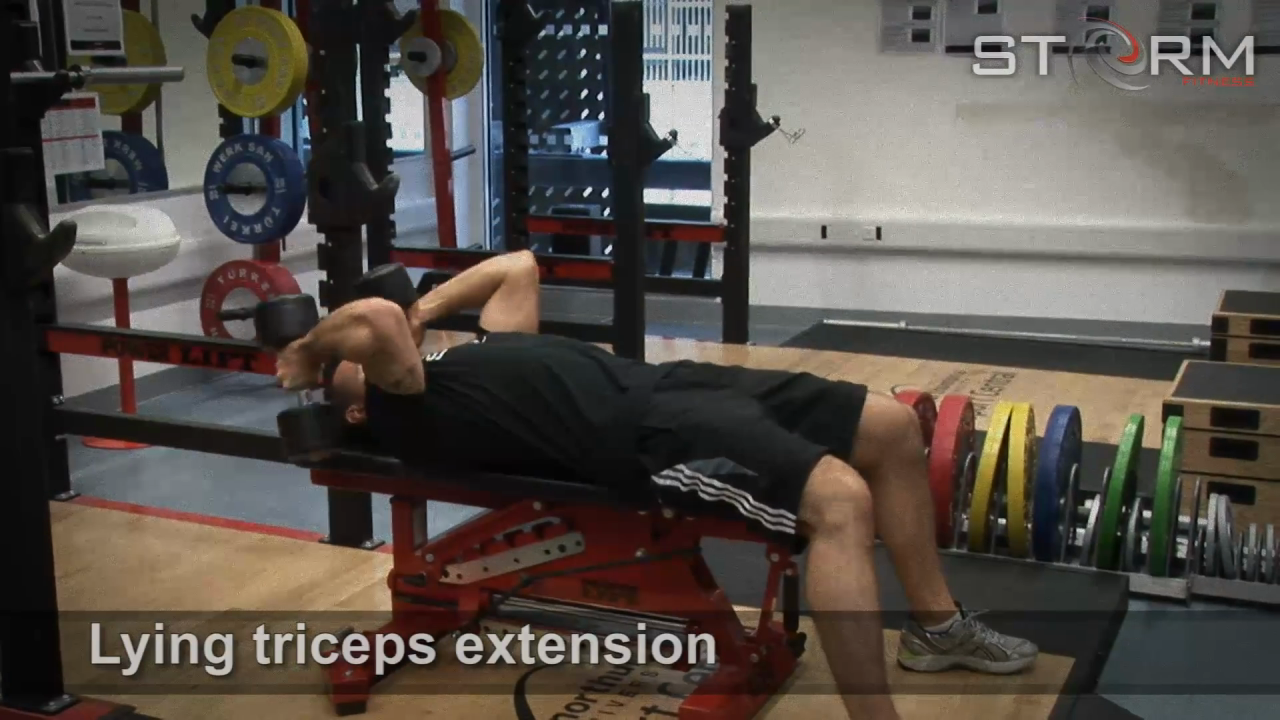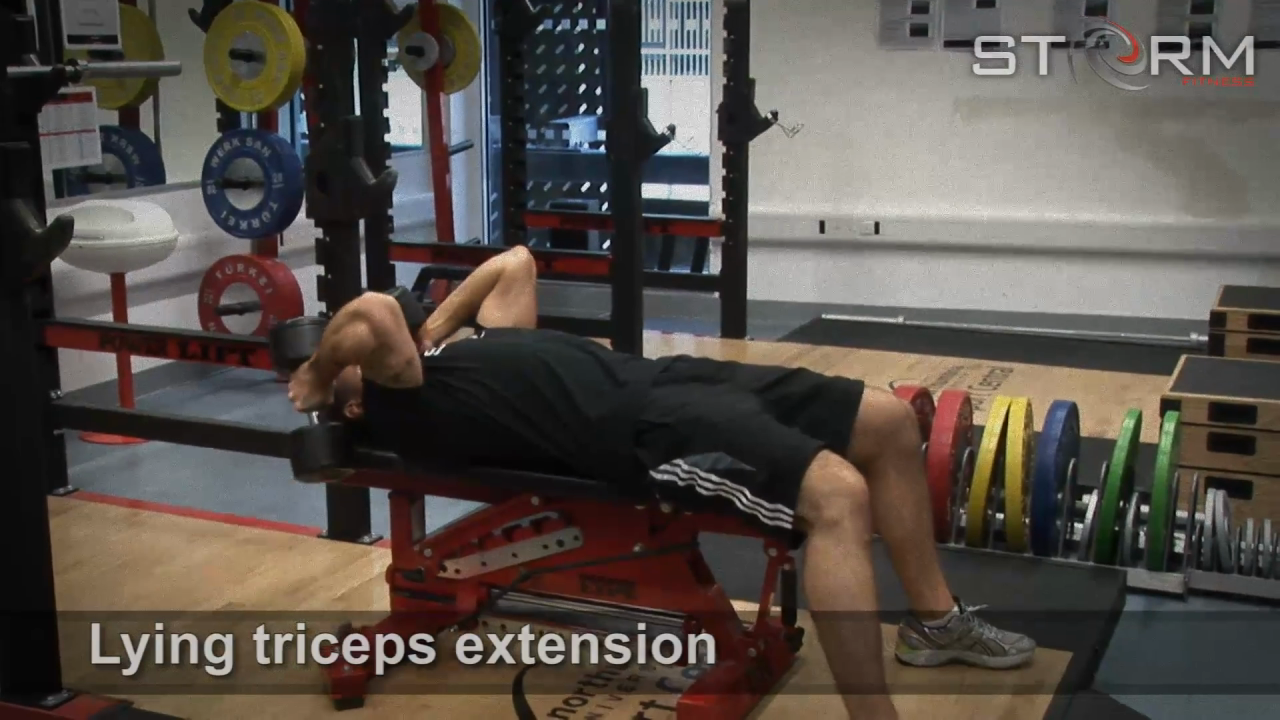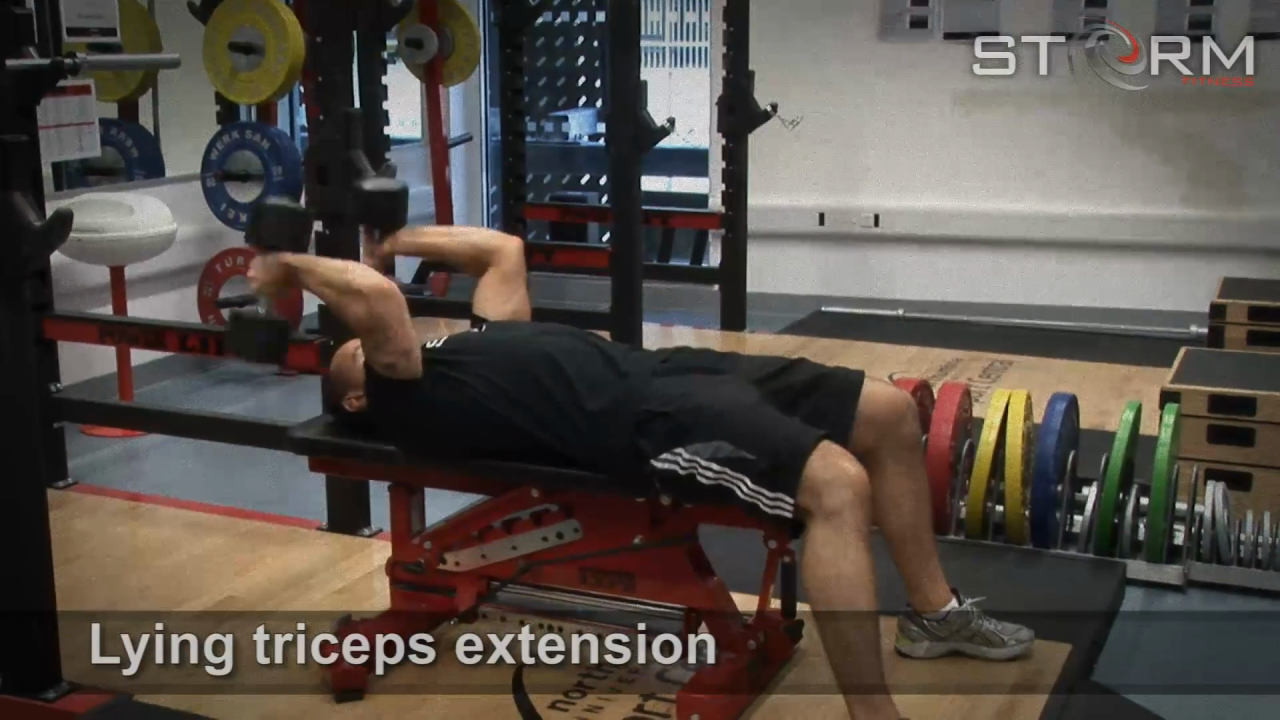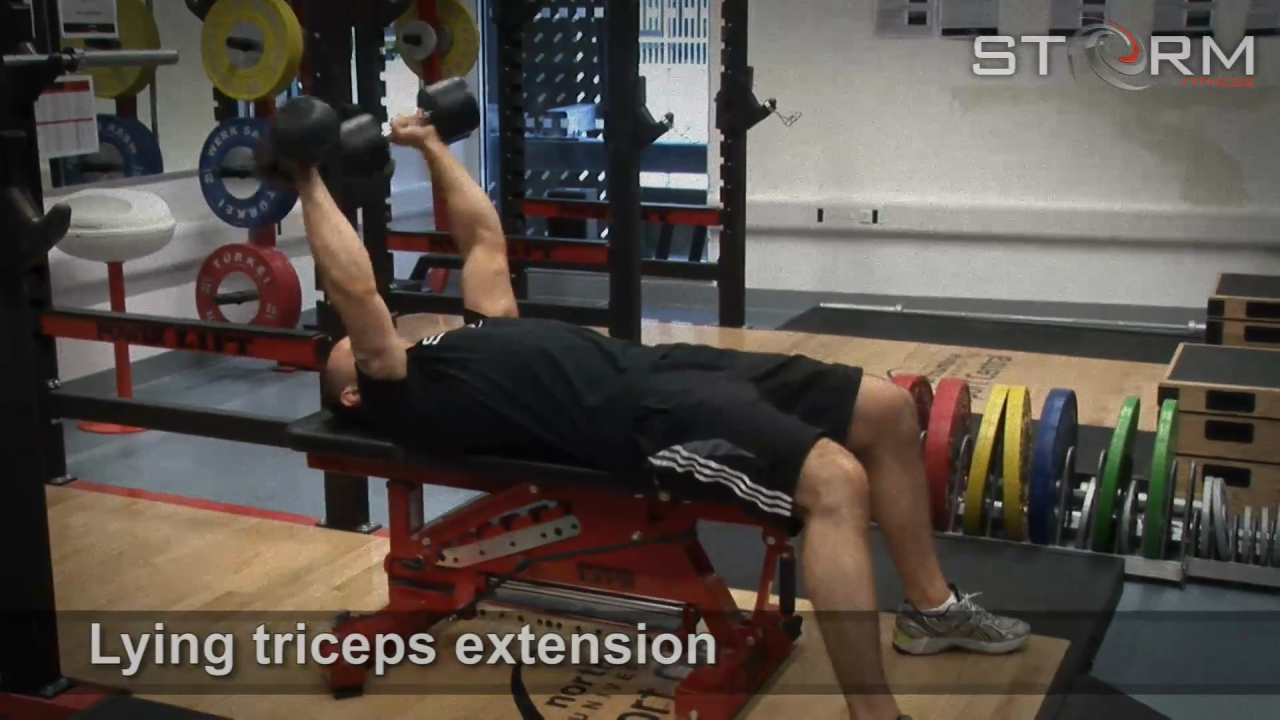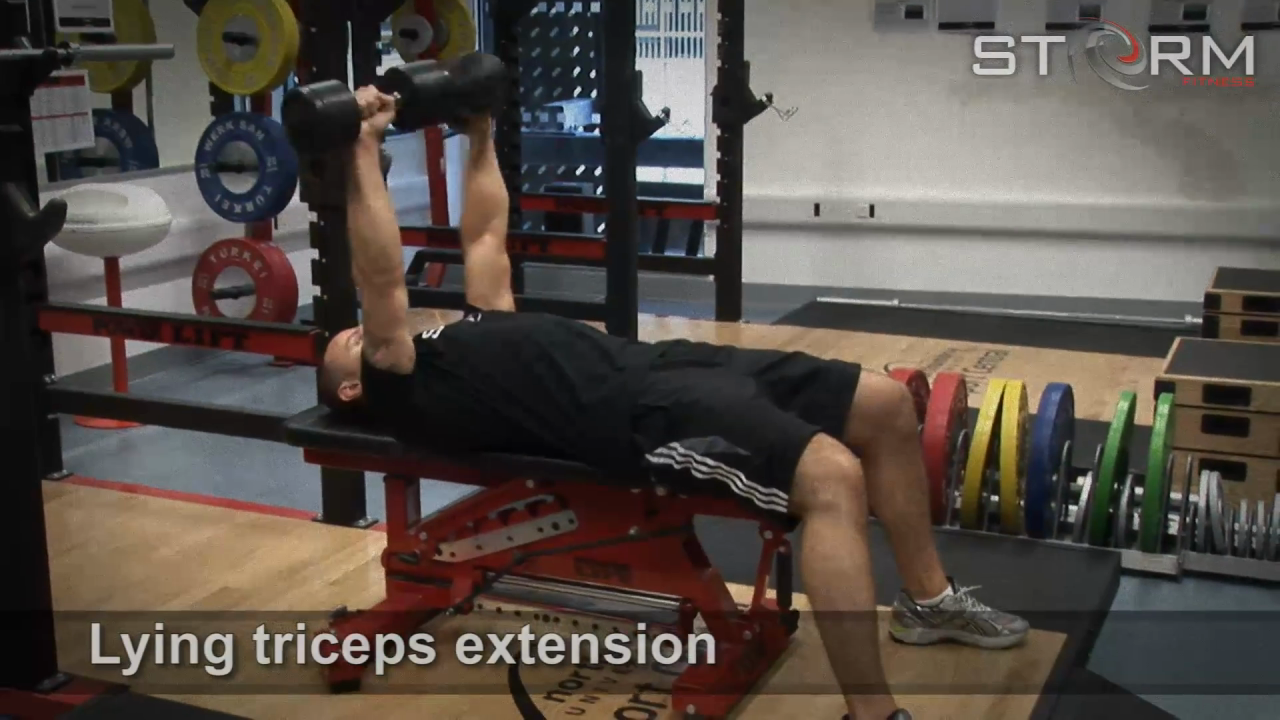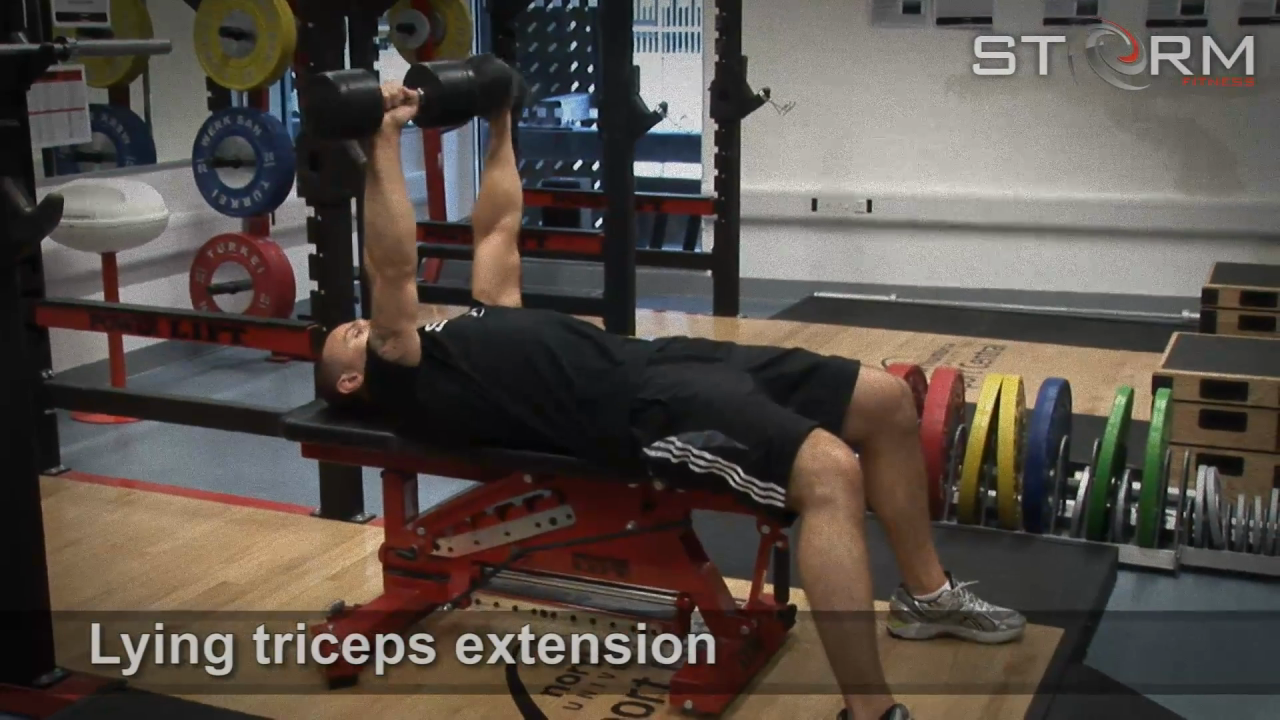
dt=0.5s
person 1, frame 1
left shoulder: (462, 360)
right shoulder: (408, 413)
left elbow: (519, 267)
right elbow: (377, 320)
left wrist: (427, 305)
right wrist: (309, 350)
left hip: (663, 384)
right hip: (644, 436)
left knee: (893, 428)
right knee: (840, 500)
left ankle: (937, 624)
person 1, frame 2
left shoulder: (458, 355)
right shoulder: (407, 407)
left elbow: (516, 264)
right elbow: (376, 313)
left wrist: (434, 327)
right wrist: (317, 370)
left hip: (662, 380)
right hip: (641, 430)
left knee: (890, 423)
right knee: (836, 496)
left ankle: (935, 620)
person 1, frame 3
left shoulder: (465, 345)
right shoulder: (409, 399)
left elbow: (505, 249)
right elbow: (375, 296)
left wrist: (393, 237)
right wrist: (285, 264)
left hip: (665, 370)
right hip: (642, 420)
left knee: (891, 414)
right knee: (838, 484)
left ankle: (934, 612)
person 1, frame 4
left shoulder: (468, 339)
right shoulder: (406, 394)
left elbow: (484, 240)
right elbow: (357, 293)
left wrist: (429, 146)
right wrist: (310, 182)
left hip: (662, 366)
right hip: (639, 416)
left knee: (889, 411)
right knee: (836, 483)
left ankle: (931, 608)
person 1, frame 5
left shoulder: (468, 334)
right shoulder: (409, 389)
left elbow: (486, 235)
right elbow: (381, 280)
left wrist: (479, 130)
right wrist: (363, 149)
left hip: (660, 361)
right hip: (639, 413)
left knee: (887, 406)
right knee: (832, 477)
left ankle: (929, 599)
person 1, frame 6
left shoulder: (470, 327)
right shoulder: (409, 380)
left elbow: (499, 229)
right elbow: (393, 272)
left wrist: (499, 123)
right wrist: (382, 143)
left hip: (659, 359)
right hip: (636, 409)
left knee: (886, 402)
right knee: (830, 472)
left ankle: (928, 595)
